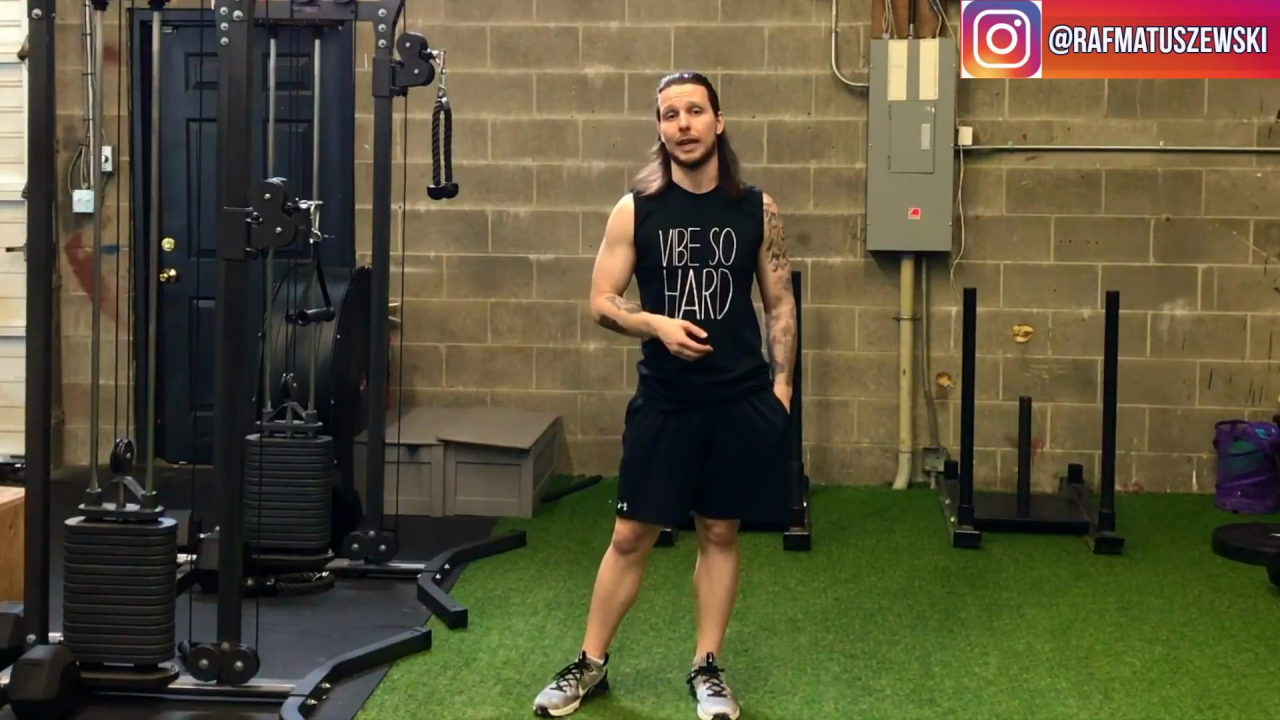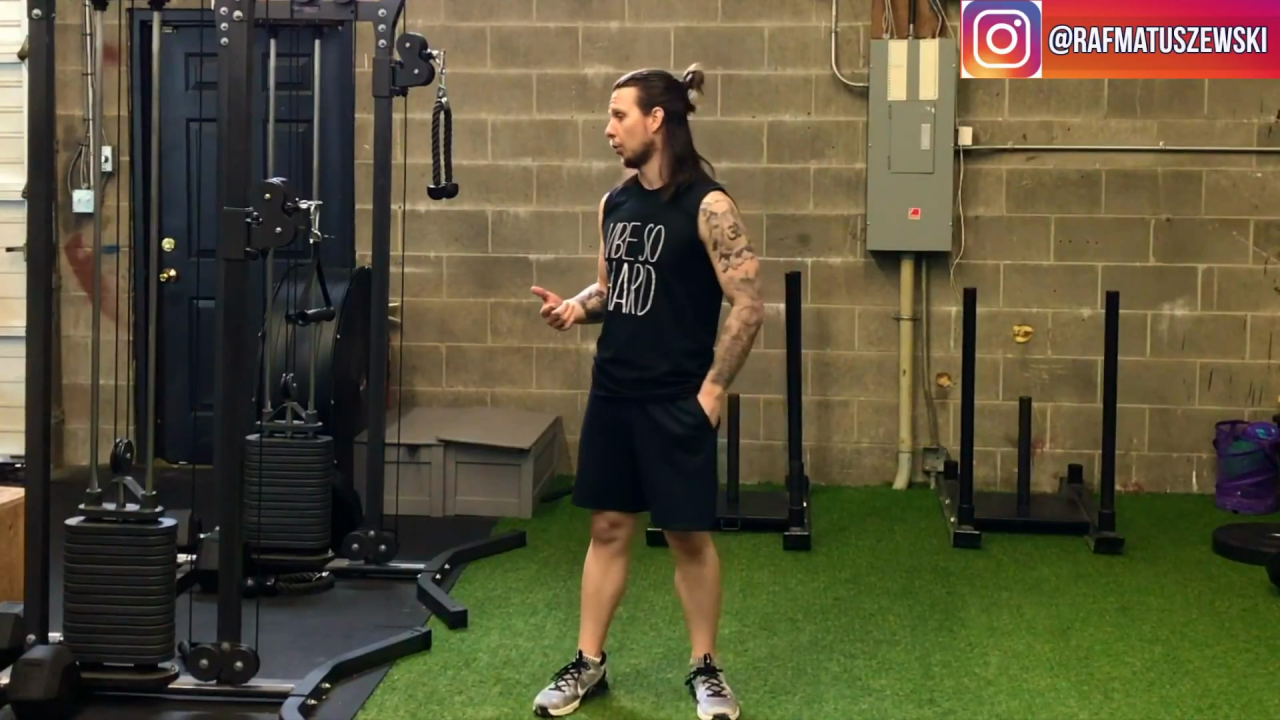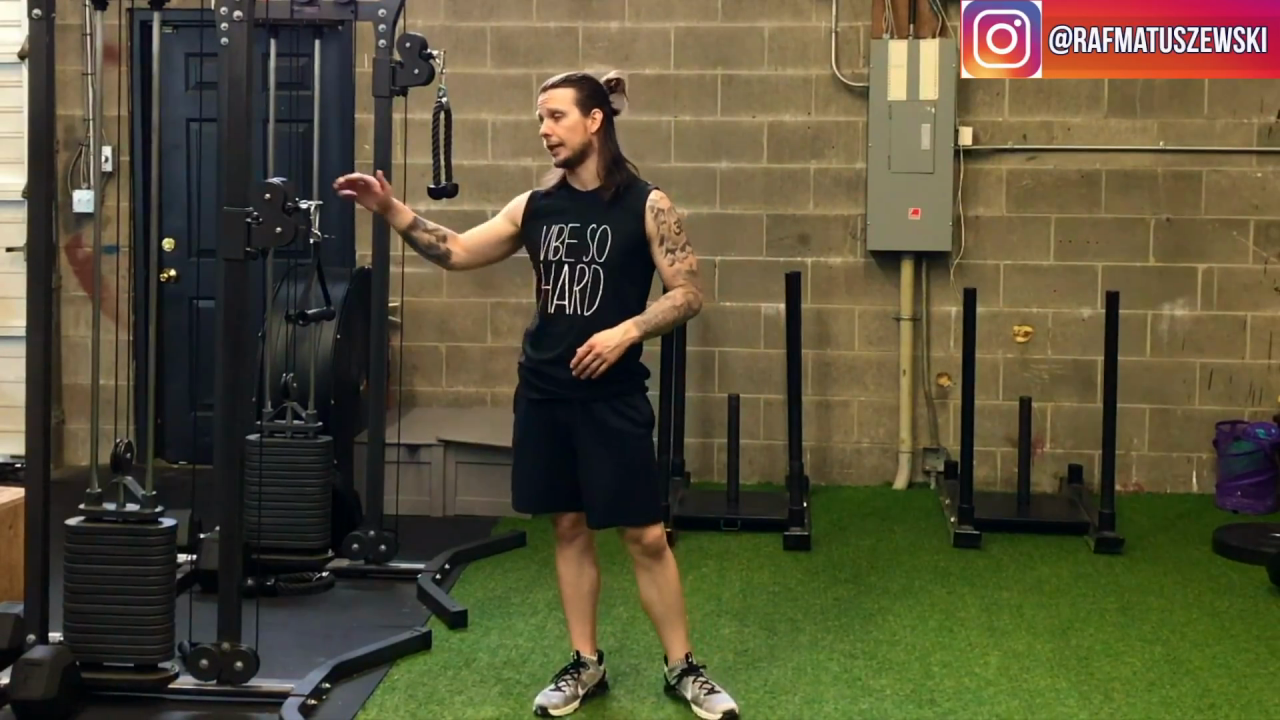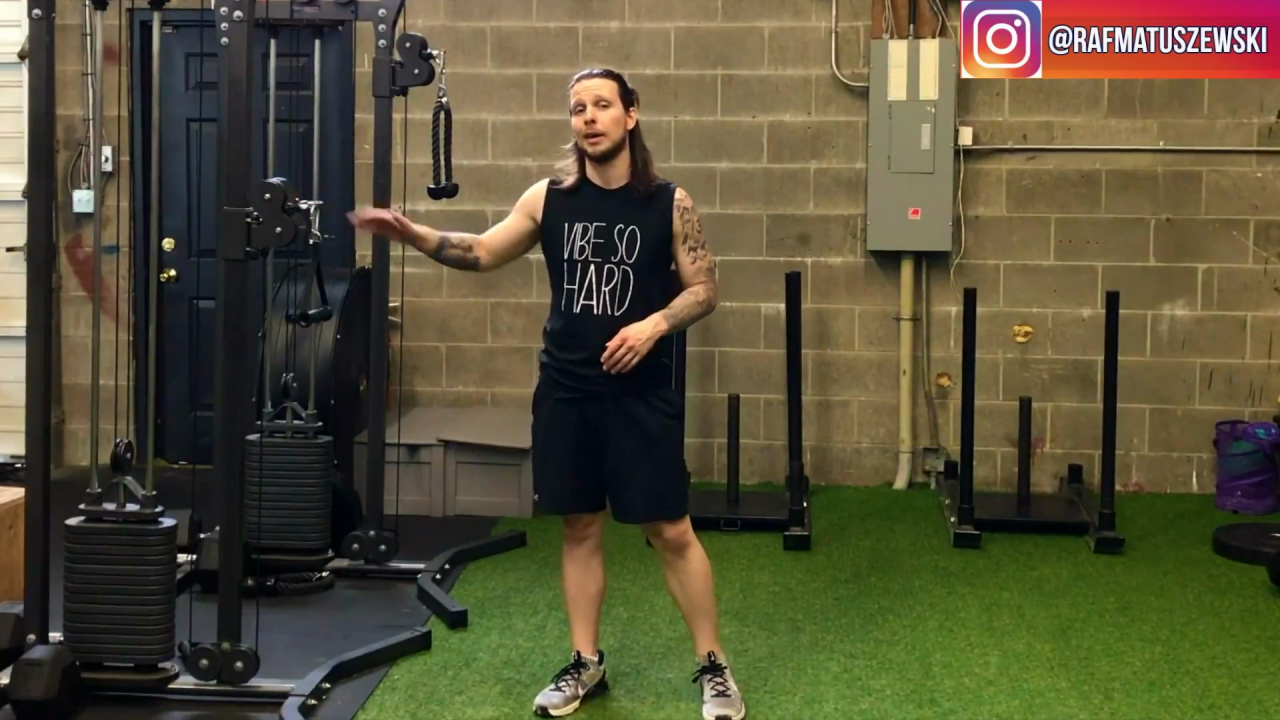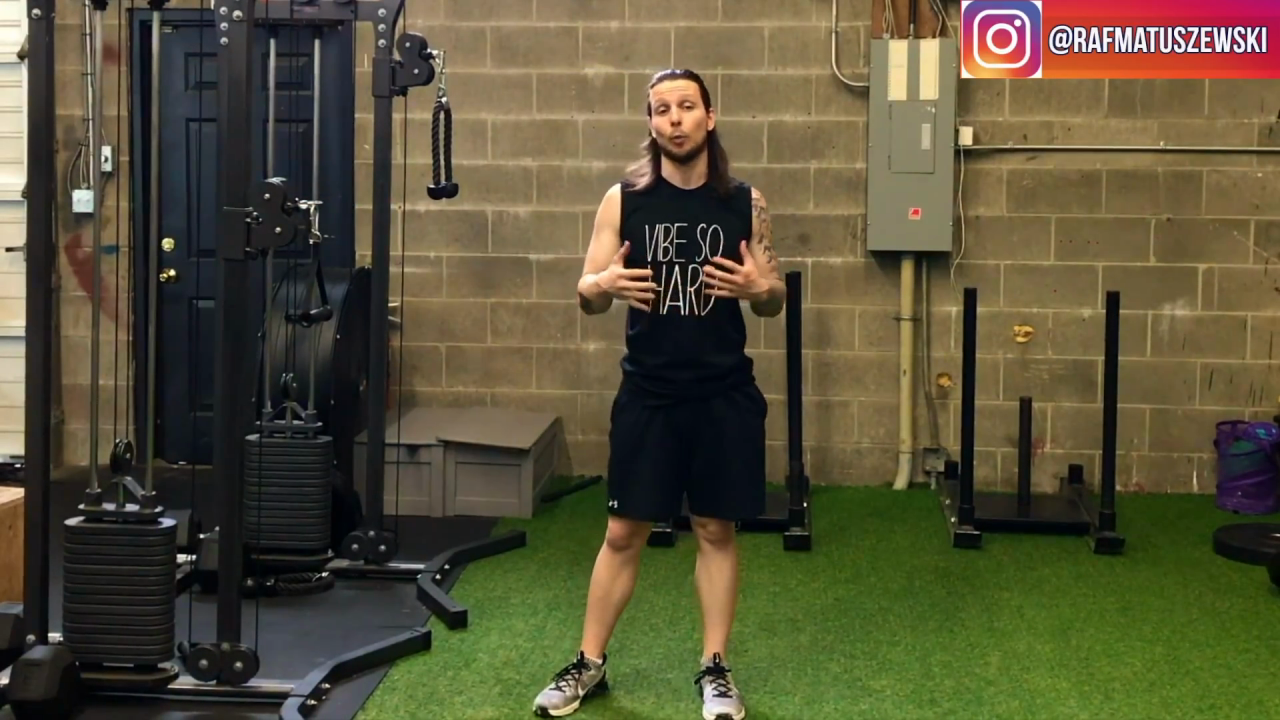
dt=1s
person 1, frame 1
left shoulder: (757, 209)
right shoulder: (635, 210)
left elbow: (780, 302)
right elbow: (602, 299)
left wrist: (781, 382)
right wrist: (659, 324)
left hip: (741, 399)
right hip: (664, 399)
left knee: (721, 533)
right knee: (632, 534)
left ankle: (706, 667)
right ankle: (590, 663)
person 1, frame 2
left shoulder: (708, 205)
right shoulder: (615, 203)
left elbow: (748, 305)
left wrist: (713, 388)
right wrist: (574, 307)
left hip: (676, 399)
right hip: (612, 393)
left knee: (688, 536)
right knee: (608, 527)
left ankle: (704, 667)
right ankle: (588, 662)
person 1, frame 3
left shoulder: (648, 205)
right shoulder: (535, 205)
left elbow: (687, 294)
right elbow: (459, 253)
left wrist: (625, 332)
right wrist: (395, 211)
left hip: (613, 396)
right hip: (543, 392)
left knee: (645, 534)
right knee: (568, 527)
left ankle: (682, 666)
right ankle: (585, 663)
person 1, frame 4
left shoulder: (670, 202)
right shoulder: (549, 198)
left elbow: (704, 288)
right elbow: (481, 252)
left wrist: (656, 323)
right wrist: (408, 230)
left hip: (641, 393)
right hip: (564, 392)
left knee: (671, 531)
right knee: (580, 528)
left ankle: (713, 665)
right ankle: (586, 663)
person 1, frame 5
left shoulder: (744, 201)
right shoulder: (623, 199)
left elbow: (774, 299)
right elbow: (585, 292)
left wrist: (759, 287)
right wrist: (607, 282)
left hip: (725, 393)
right hip: (647, 394)
left knee: (717, 530)
right knee: (624, 531)
left ankle: (714, 667)
right ankle: (589, 664)
